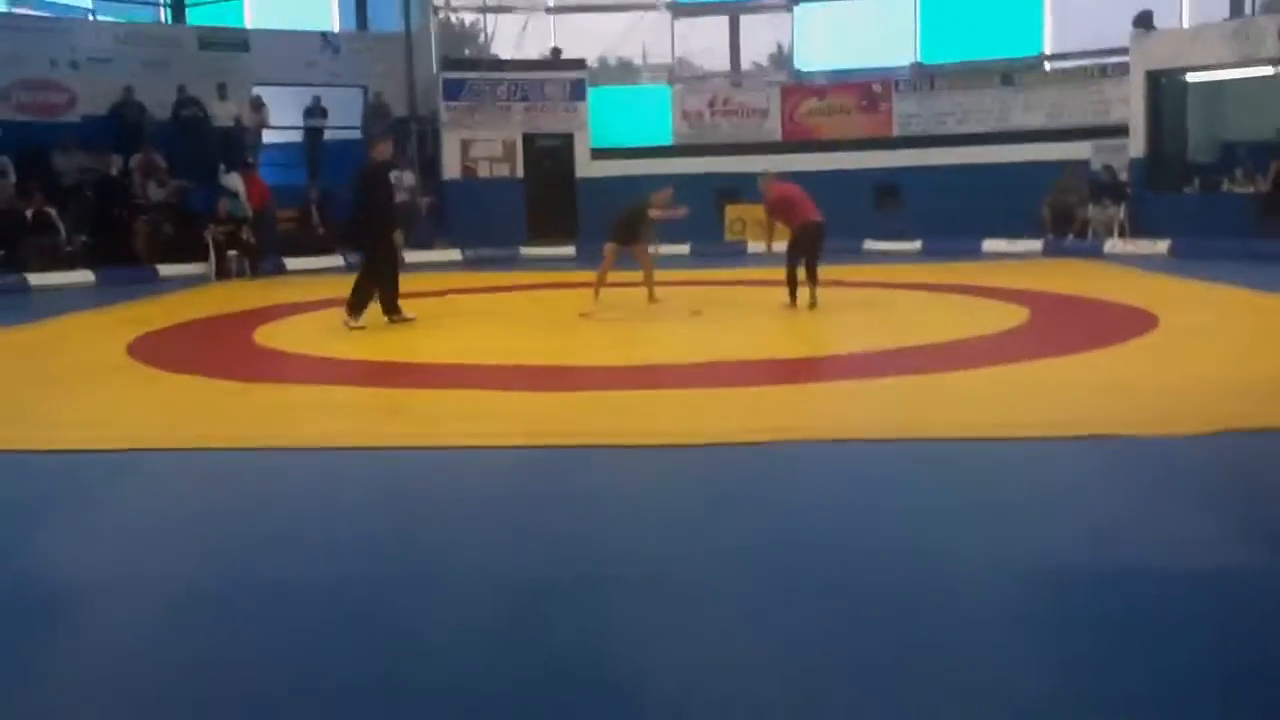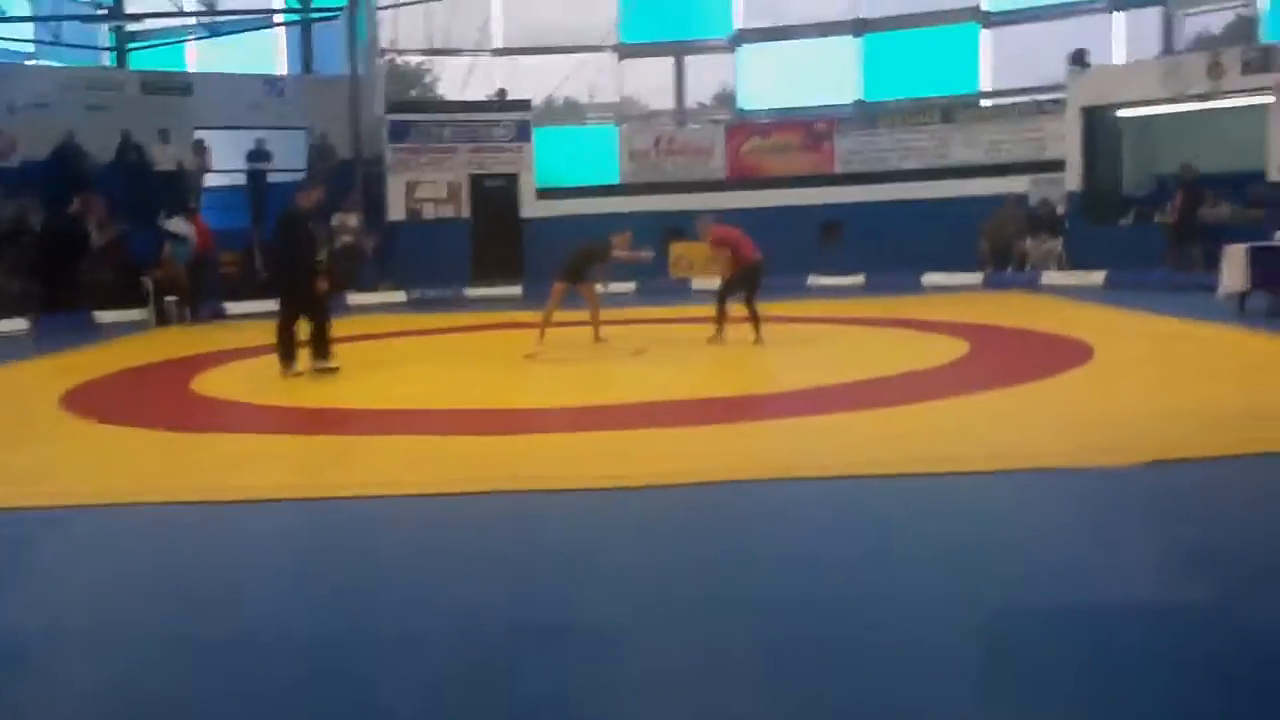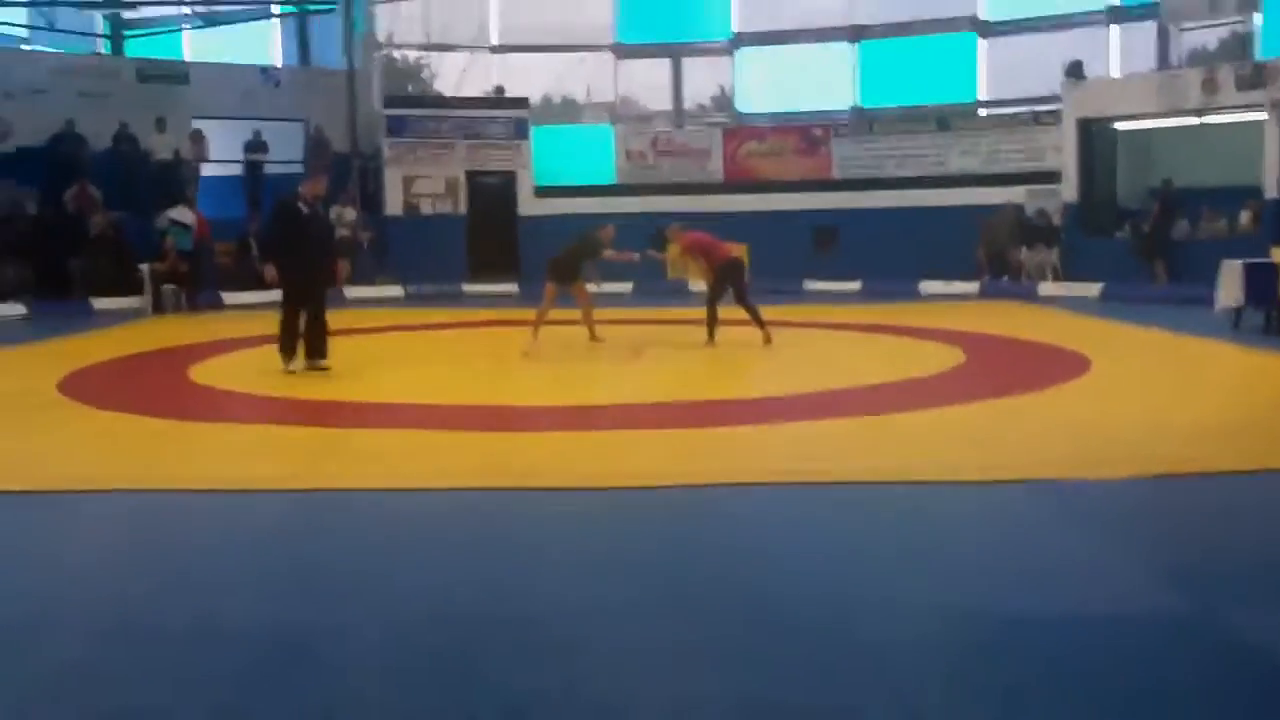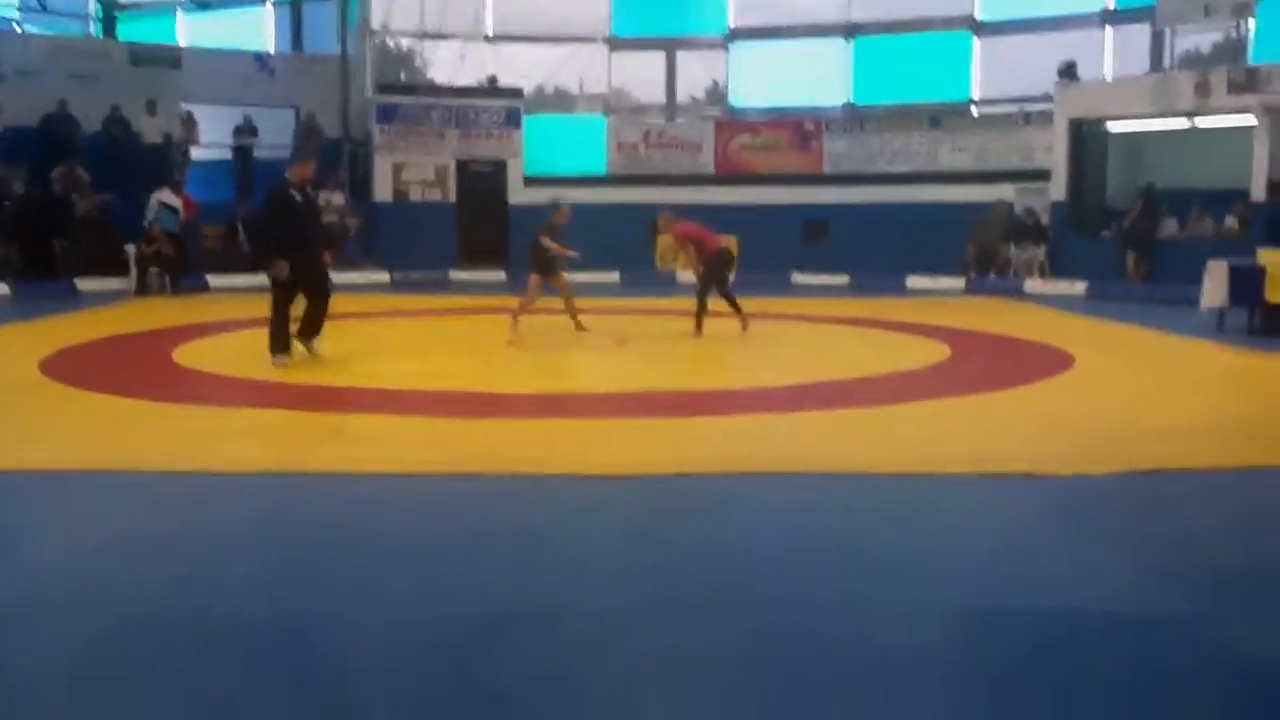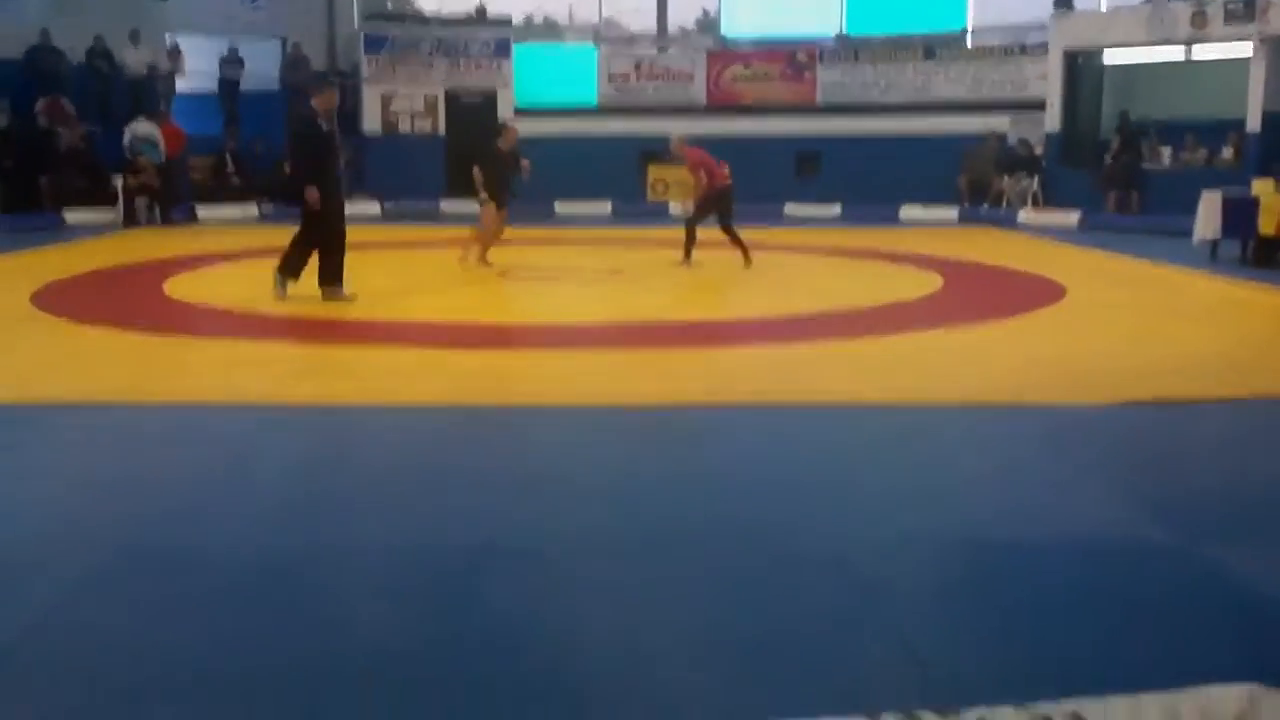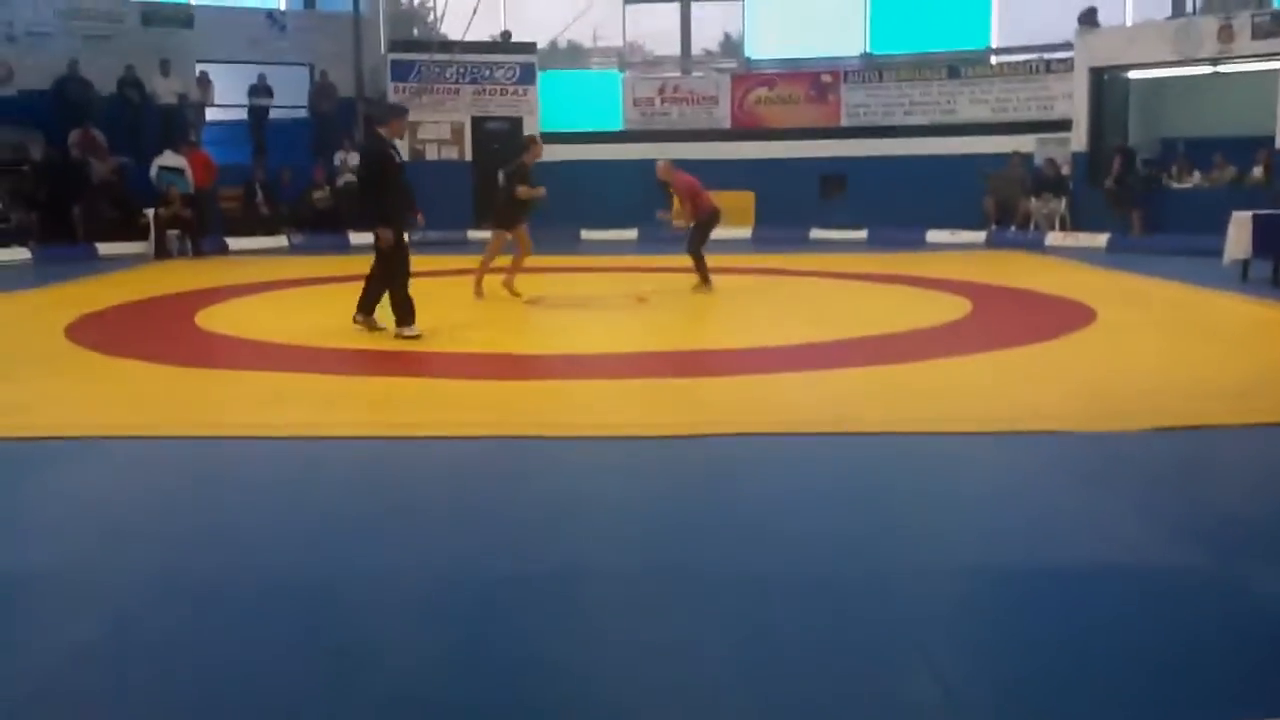
dt=0.5s
person 1, frame 1
left shoulder: (375, 169)
right shoulder: (375, 170)
right elbow: (382, 204)
right wrist: (394, 230)
left hip: (377, 228)
right hip: (375, 229)
left knee: (388, 270)
right knee: (374, 271)
left ankle: (393, 311)
right ankle: (353, 312)
person 1, frame 2
left shoulder: (302, 215)
right shoulder: (292, 218)
right elbow: (300, 252)
left wrist: (318, 274)
right wrist: (316, 277)
left hip: (306, 277)
right hip: (292, 277)
left knee: (320, 315)
right knee: (297, 318)
left ankle: (320, 358)
right ankle: (288, 362)
person 1, frame 3
left shoulder: (319, 208)
right shoulder: (287, 205)
left elbow: (328, 239)
right elbow: (271, 236)
left wrist: (337, 261)
right wrist: (269, 262)
left hip: (317, 270)
right hip: (293, 271)
left knee: (317, 314)
right knee: (291, 312)
left ankle: (315, 356)
right ankle: (288, 355)
person 1, frame 4
left shoulder: (306, 191)
right shoulder: (278, 193)
right elbow: (269, 230)
left wrist: (323, 249)
right wrist: (277, 259)
left hip: (310, 256)
right hip: (285, 260)
left knee: (321, 296)
right knee: (282, 304)
left ankle: (306, 336)
right ankle: (280, 351)
person 1, frame 5
left shoulder: (327, 120)
right shoulder: (306, 122)
right elbow: (299, 157)
left wrist: (336, 186)
right wrist: (308, 186)
left hip: (330, 190)
right hip: (313, 190)
left knee: (335, 238)
right knee: (311, 237)
left ankle: (332, 286)
right ankle: (284, 275)
person 1, frame 6
left shoulder: (387, 147)
right shoulder: (375, 150)
right elbow: (371, 192)
left wrist: (413, 211)
right wrist: (383, 225)
left hip: (394, 219)
right hip: (386, 222)
left knee: (384, 267)
right knee: (396, 269)
left ankle: (364, 313)
right ankle: (404, 323)
